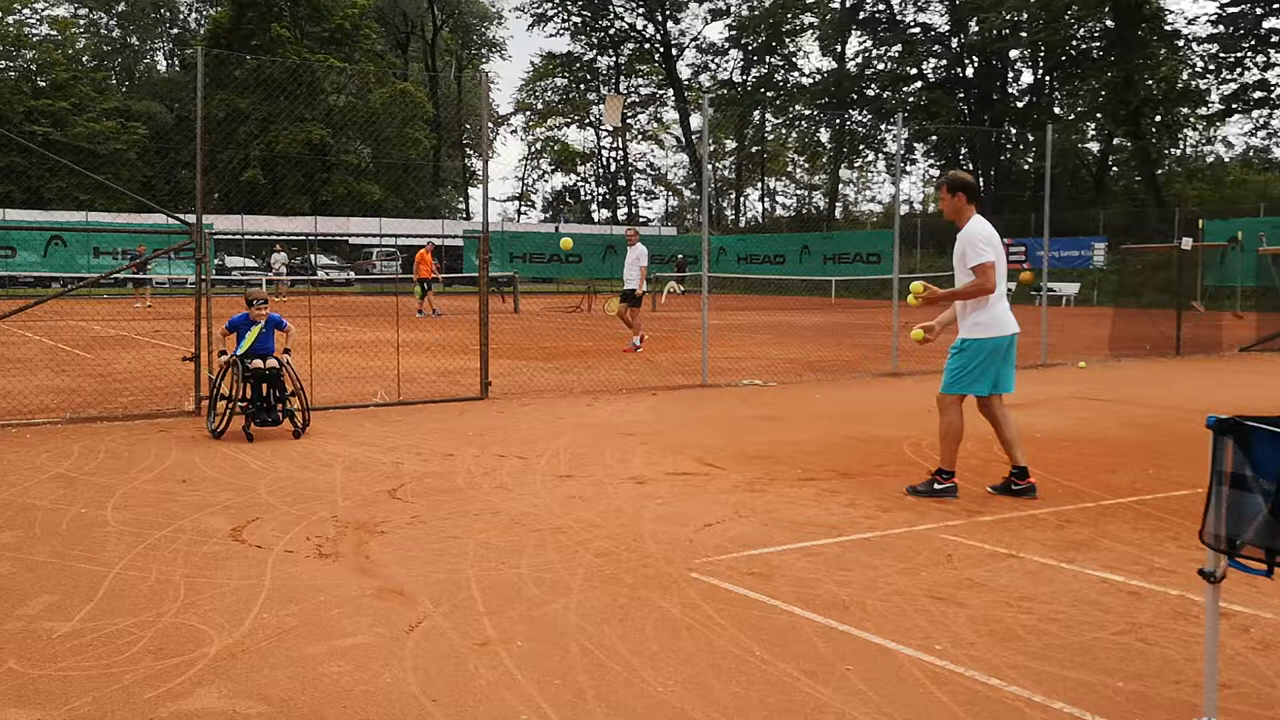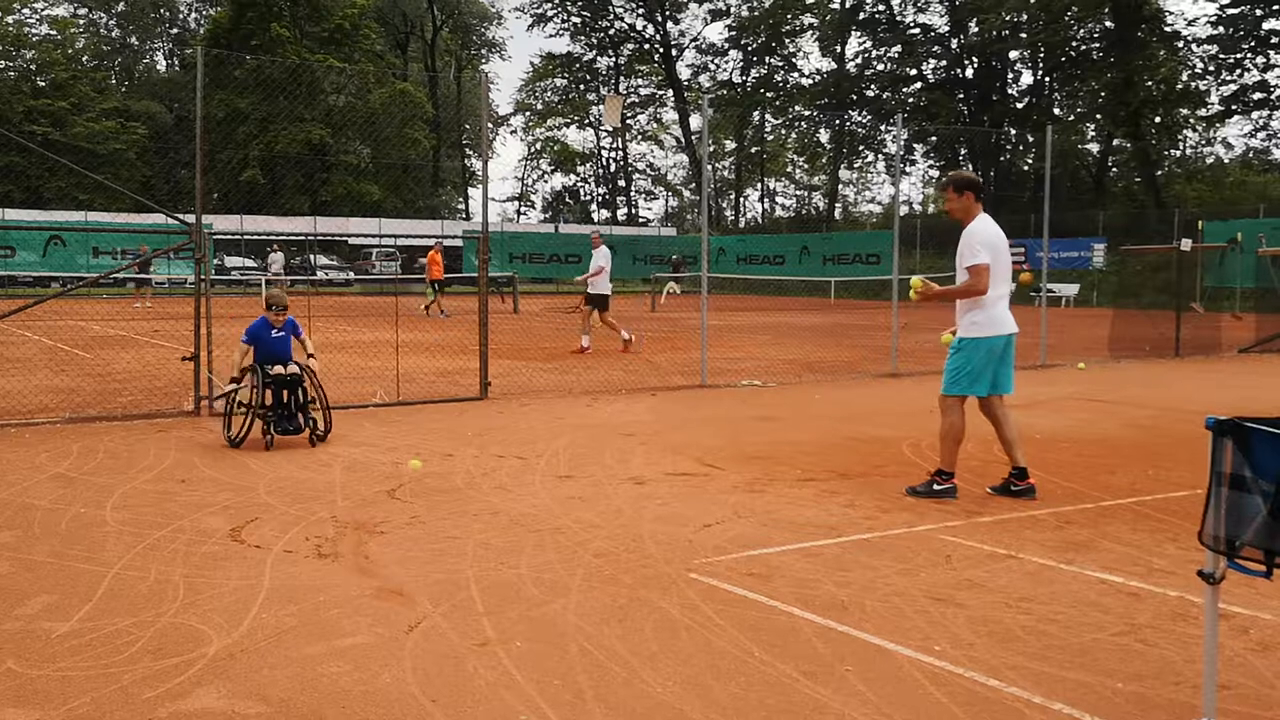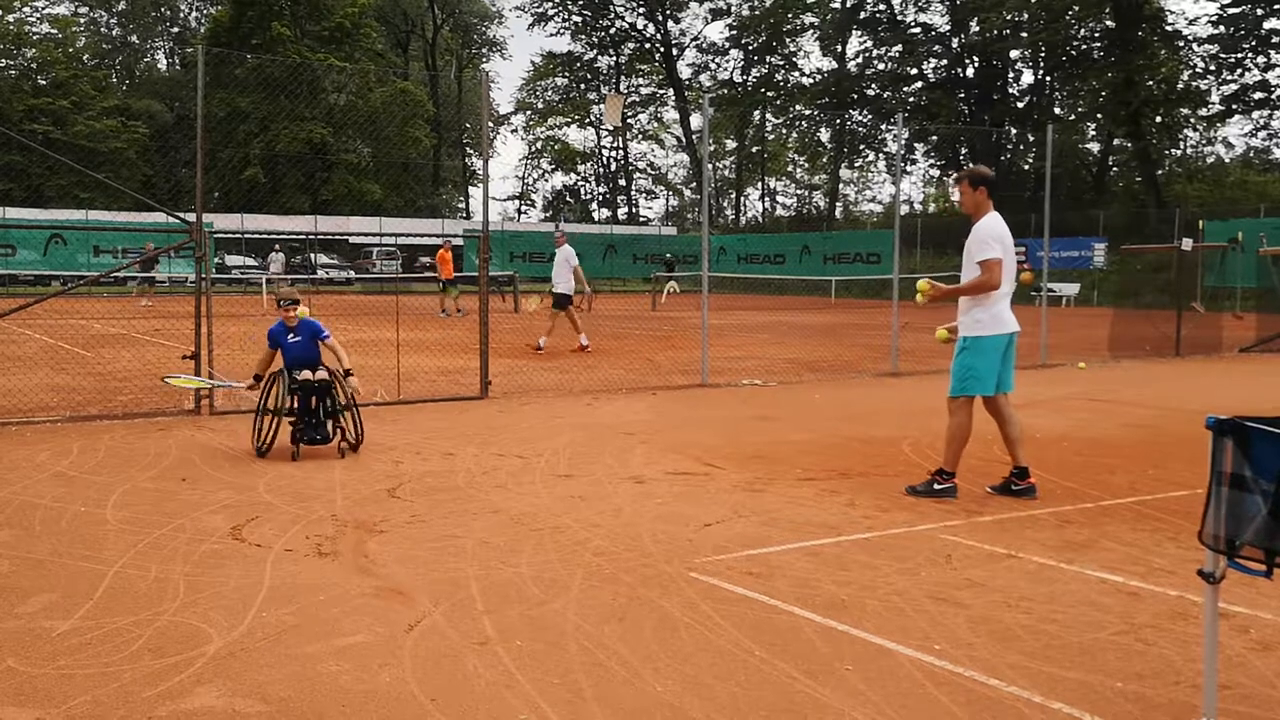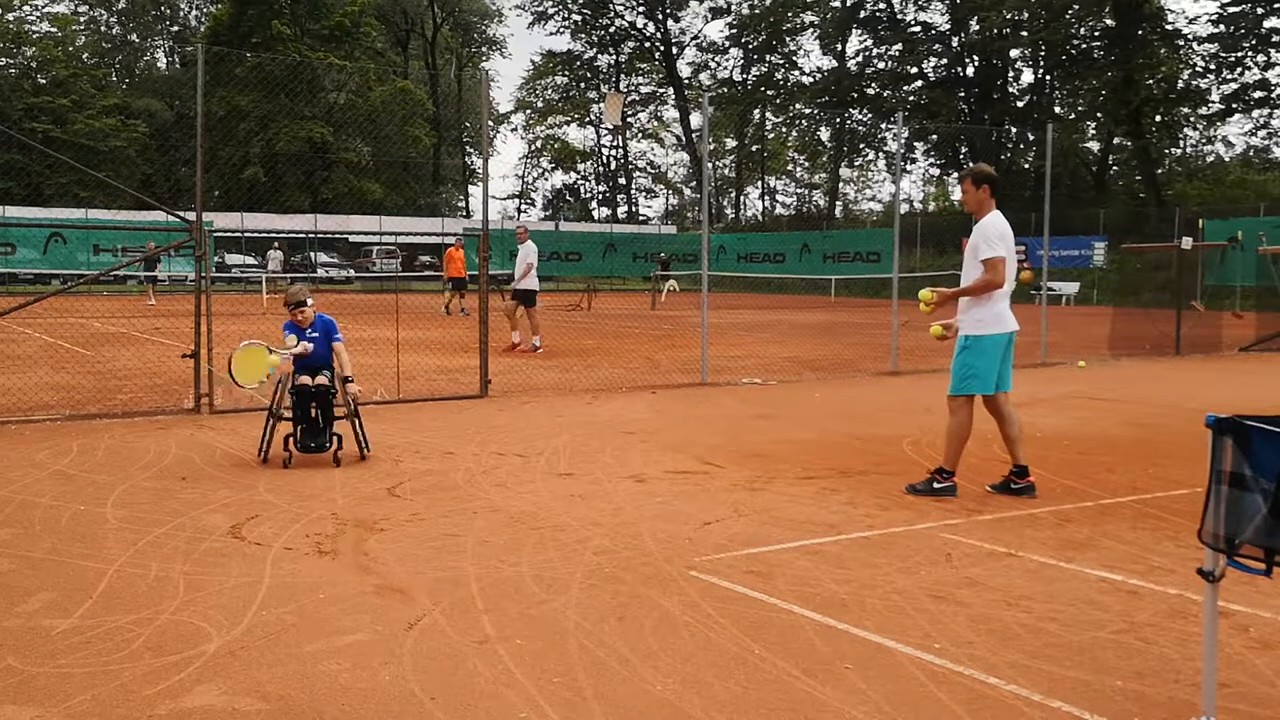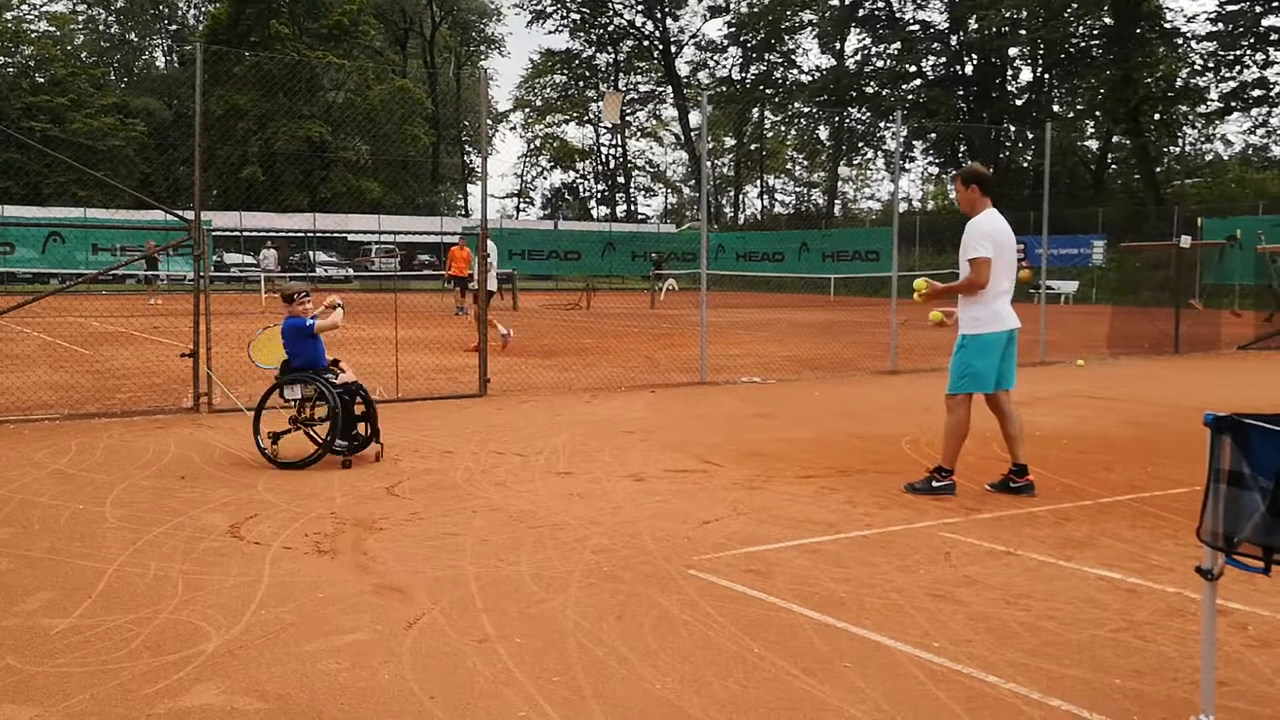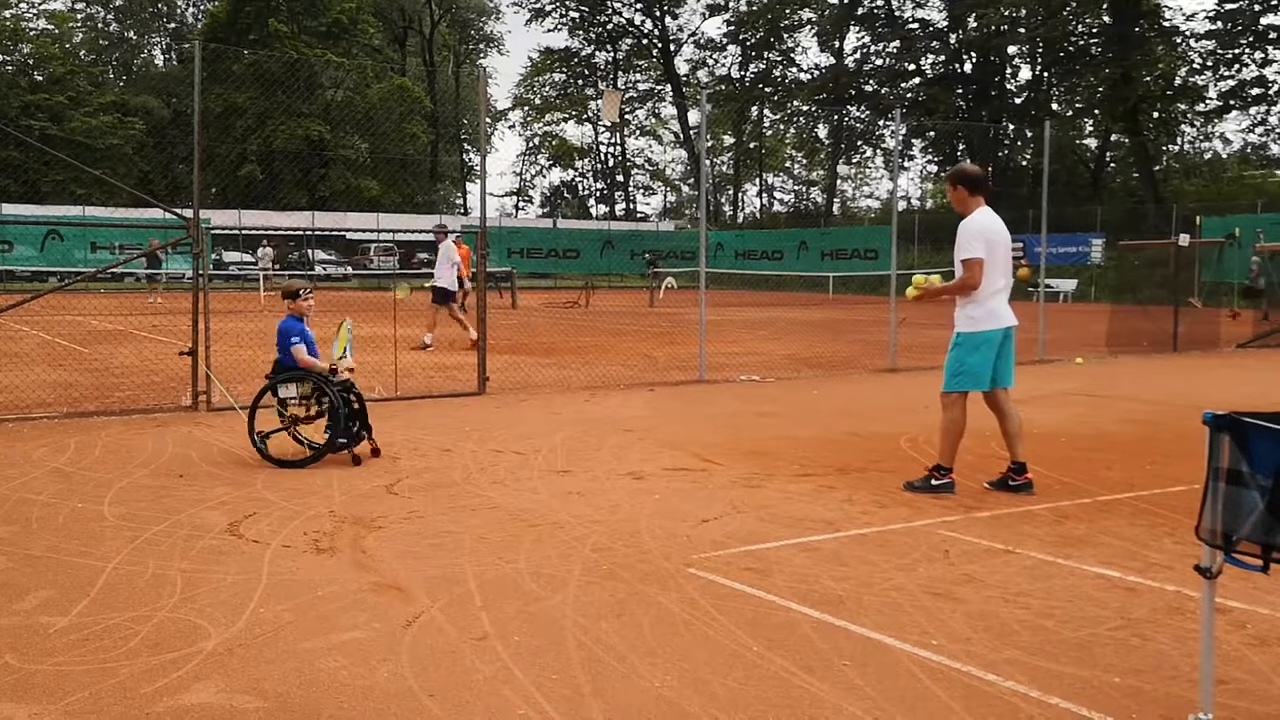
dt=0.4s
person 1, frame 1
left shoulder: (973, 232)
right shoulder: (974, 231)
left elbow: (986, 285)
left wrist: (941, 295)
right wrist: (939, 322)
left hip: (982, 333)
right hip: (1000, 330)
left knee: (948, 399)
right knee: (991, 402)
left ankle: (945, 478)
right ankle: (1021, 477)
person 1, frame 2
left shoulder: (975, 232)
right shoulder: (992, 229)
left elbow: (978, 285)
left wrist: (938, 292)
right wrist: (964, 323)
left hip: (980, 333)
right hip: (999, 329)
left knee: (951, 401)
right knee: (993, 403)
left ankle: (944, 479)
right ankle: (1020, 477)
person 1, frame 3
left shoulder: (985, 227)
right shoulder: (993, 226)
left elbow: (991, 280)
left wrist: (947, 291)
right wrist: (962, 321)
left hip: (983, 332)
right hip: (997, 328)
left knee: (959, 402)
right knee: (997, 401)
left ankle: (945, 479)
right ankle: (1021, 478)
person 1, frame 4
left shoulder: (989, 226)
right shoulder: (994, 226)
left elbow: (995, 280)
left wrist: (952, 294)
right wrist: (960, 321)
left hip: (983, 331)
right hip: (995, 327)
left knee: (959, 400)
right knee: (997, 400)
left ankle: (945, 477)
right ankle: (1020, 476)
person 1, frame 5
left shoulder: (979, 225)
right shoulder: (1000, 223)
left elbow: (979, 279)
left wrist: (942, 290)
right wrist: (960, 312)
left hip: (982, 328)
right hip: (1002, 324)
left knee: (957, 399)
right knee: (999, 398)
left ankle: (943, 476)
right ankle: (1020, 475)
person 1, frame 6
left shoulder: (972, 225)
right shoulder: (996, 222)
left elbow: (972, 280)
left wrist: (938, 290)
right wrist: (948, 290)
left hip: (978, 325)
right hip: (1000, 321)
left knee: (953, 396)
right knee: (998, 396)
left ankle: (943, 474)
right ankle: (1019, 472)
